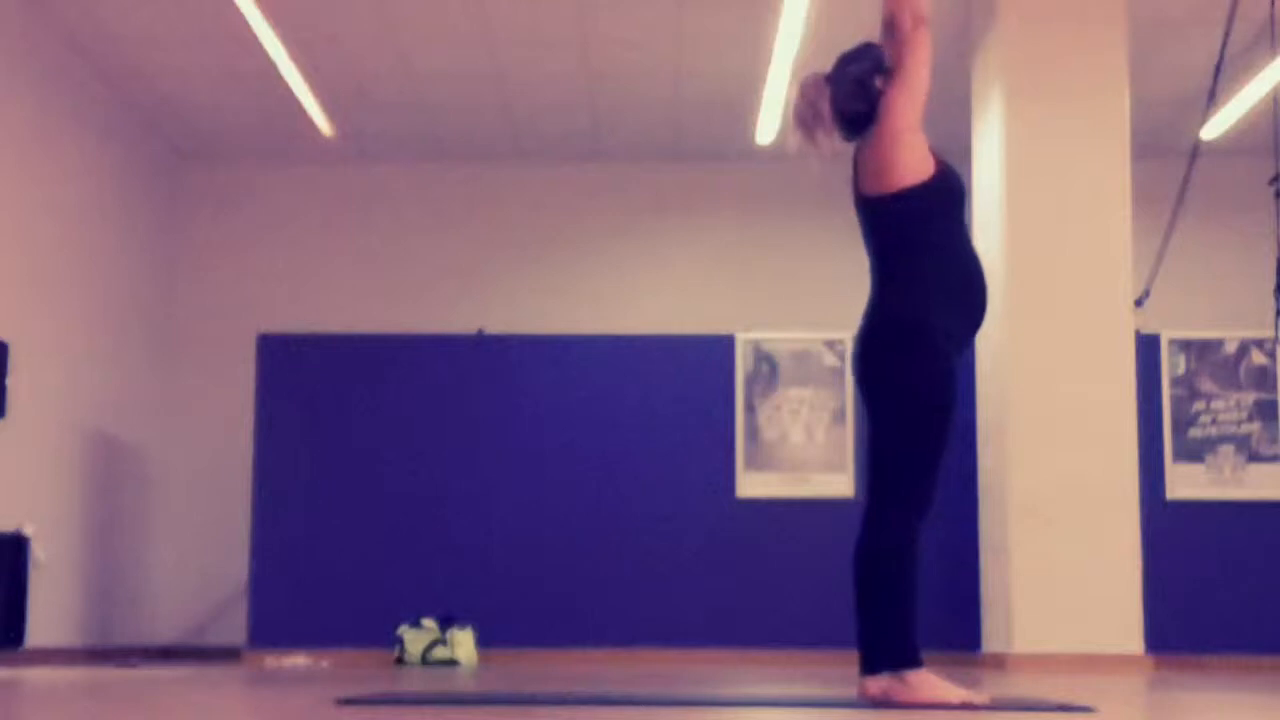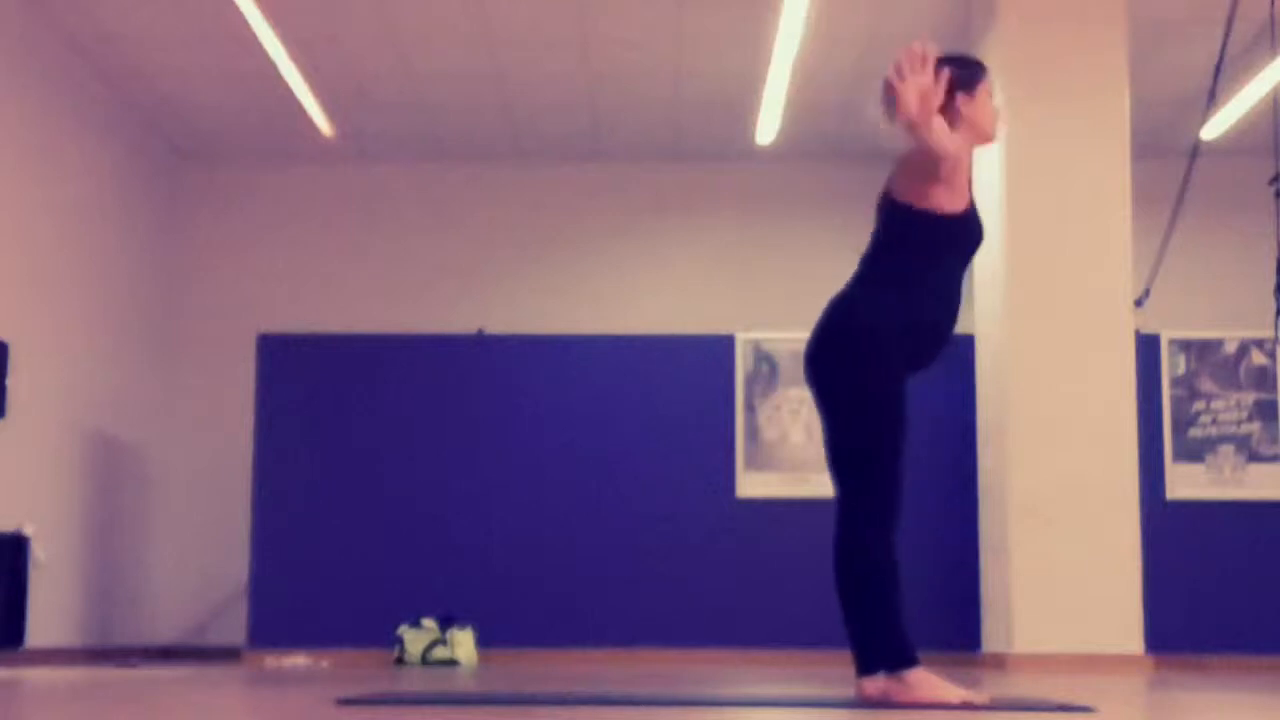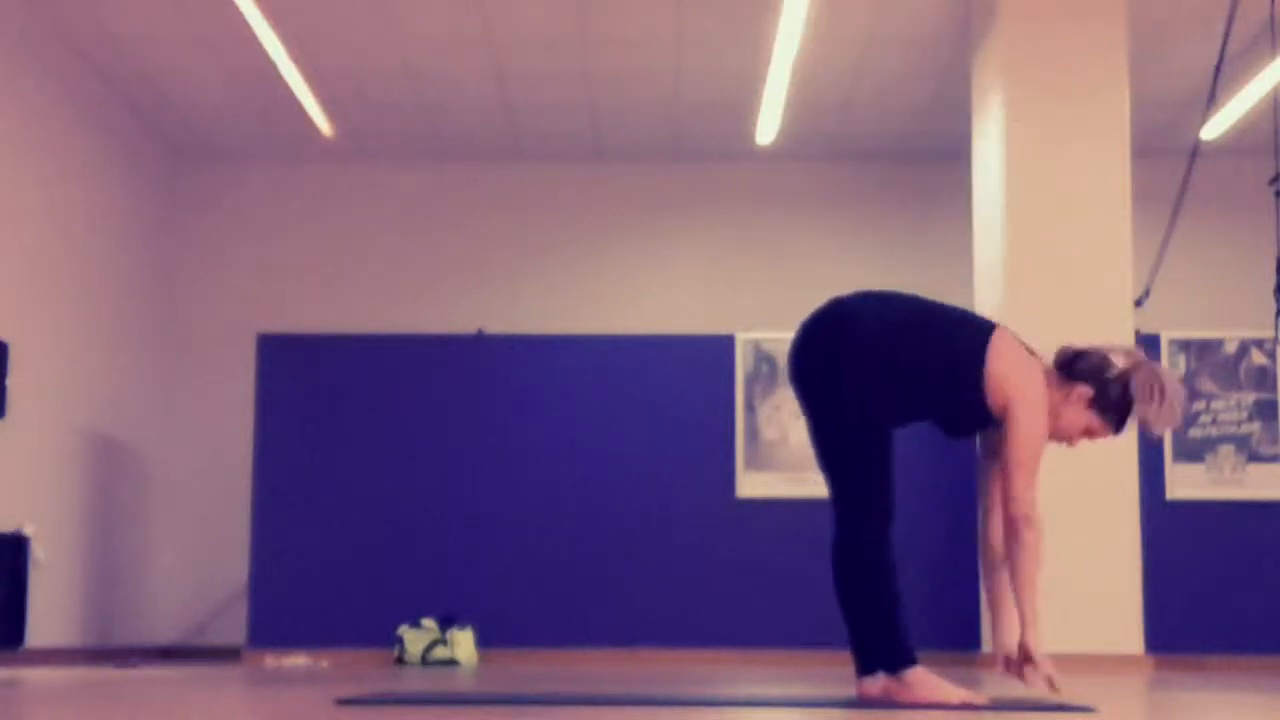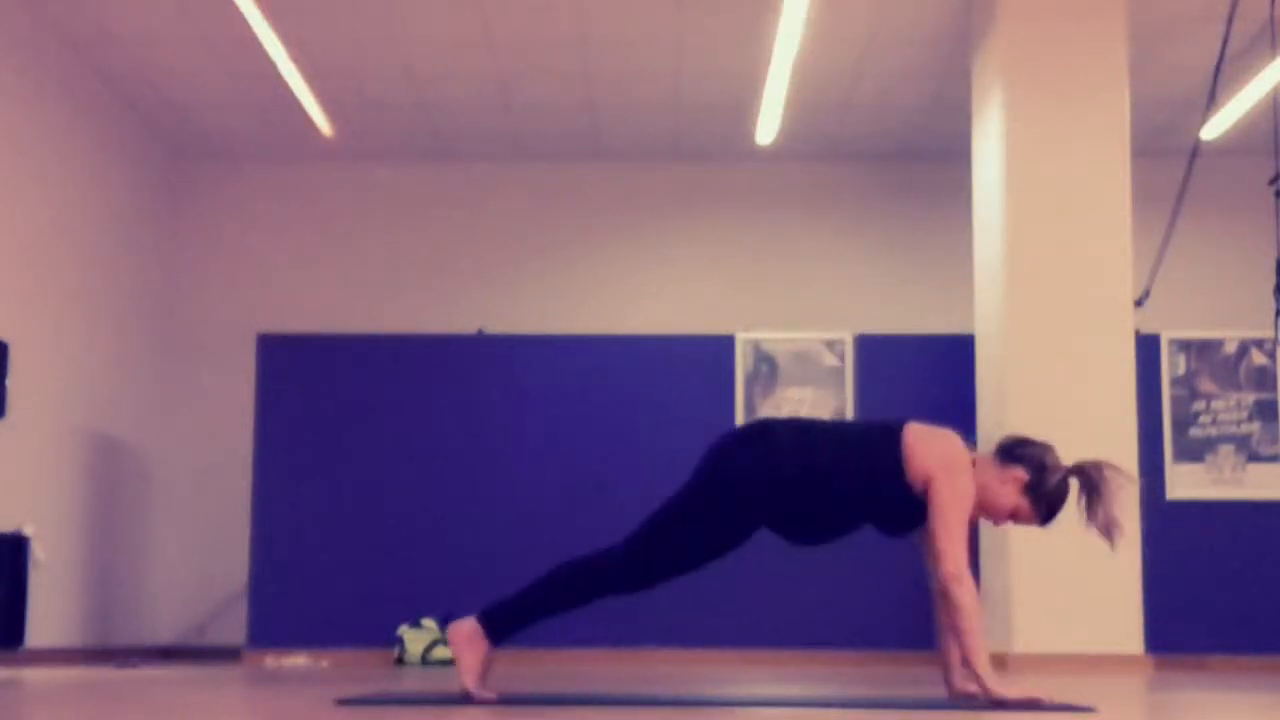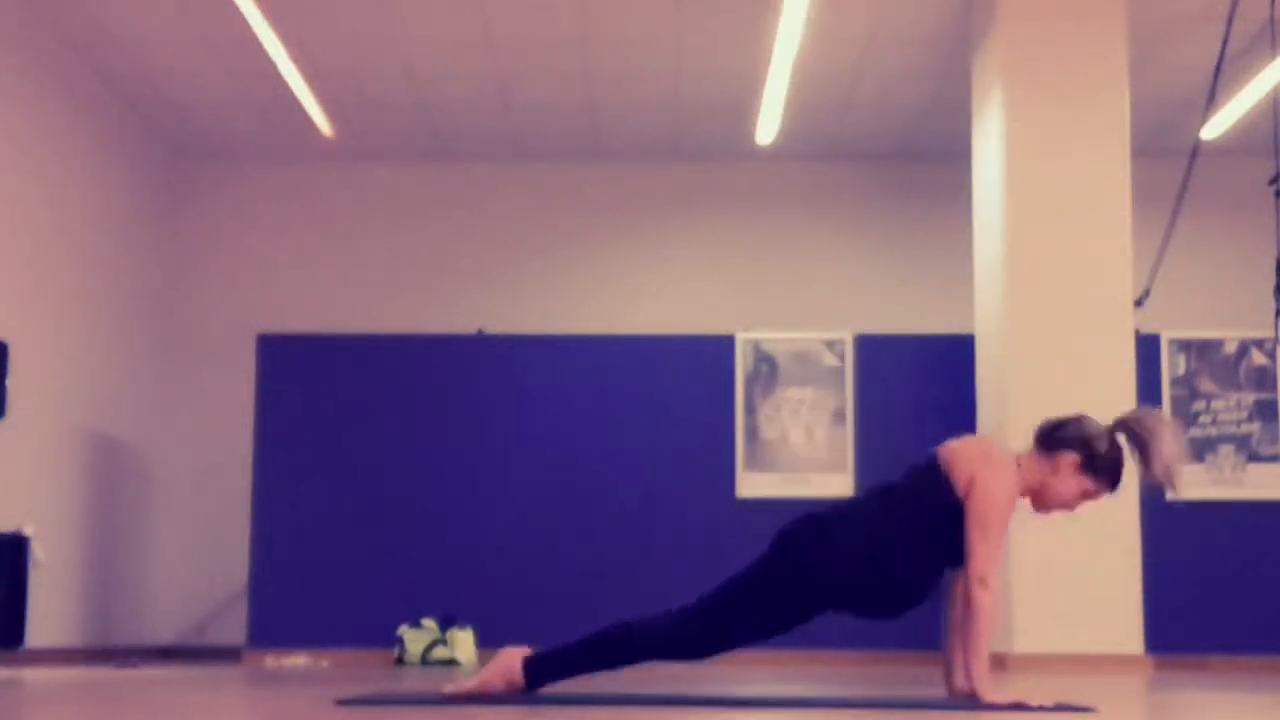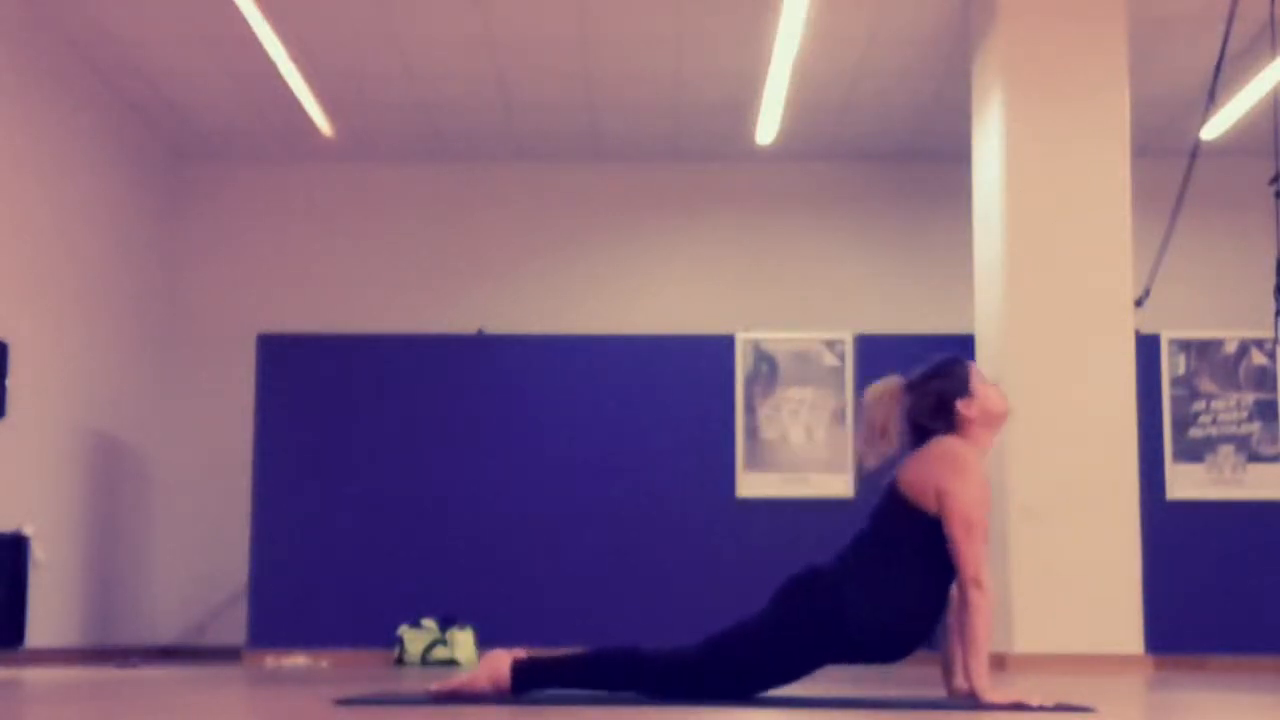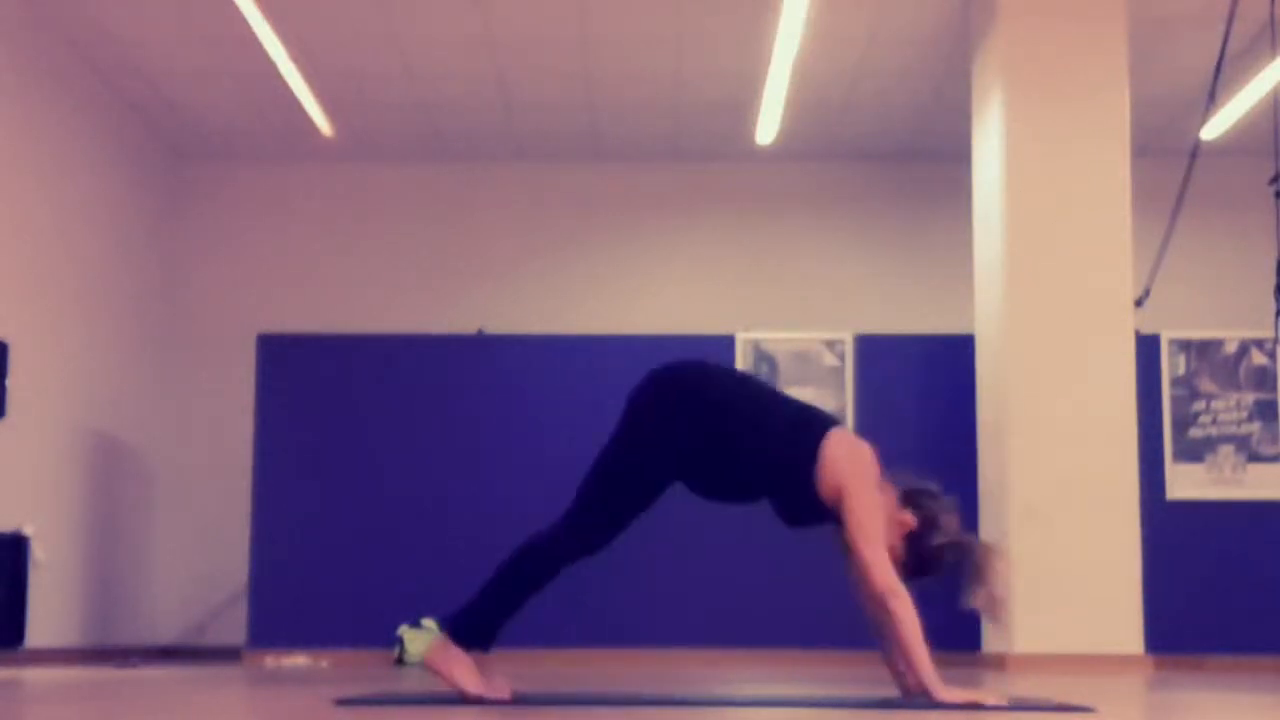
dt=0.3s
person 1, frame 1
left shoulder: (893, 154)
right shoulder: (891, 144)
left hip: (909, 350)
right hip: (911, 349)
left knee: (895, 509)
right knee: (899, 508)
left ankle: (883, 667)
right ankle: (898, 670)
person 1, frame 2
left shoulder: (932, 165)
right shoulder: (939, 165)
right elbow: (942, 146)
left hip: (857, 350)
right hip: (859, 352)
left knee: (866, 509)
right knee: (868, 507)
left ankle: (879, 666)
right ankle: (894, 669)
person 1, frame 3
left shoulder: (1015, 393)
right shoulder: (1031, 397)
left elbow: (996, 520)
right elbow: (1023, 518)
left wrist: (1011, 624)
right wrist: (1027, 633)
left hip: (839, 346)
right hip: (834, 352)
left knee: (862, 519)
right knee: (867, 522)
left ankle: (876, 670)
right ankle: (896, 671)
person 1, frame 4
left shoulder: (947, 470)
right shoulder: (950, 469)
left elbow: (947, 583)
right elbow: (954, 580)
left wrist: (958, 671)
right wrist: (986, 677)
left hip: (761, 468)
right hip: (754, 476)
left knee: (630, 566)
right knee: (632, 566)
left ankle: (482, 630)
right ankle: (479, 630)
person 1, frame 5
left shoulder: (988, 474)
right shoulder: (993, 469)
left elbow: (966, 581)
right elbow: (978, 581)
left wrist: (956, 673)
right wrist: (977, 683)
left hip: (823, 556)
right hip: (821, 559)
left knee: (688, 632)
right knee: (689, 635)
left ankle: (535, 664)
right ankle: (531, 668)
person 1, frame 6
left shoulder: (939, 461)
right shoulder: (957, 463)
left elbow: (947, 578)
right elbow: (973, 580)
left wrist: (957, 676)
right wrist: (981, 684)
left hip: (831, 614)
right hip: (829, 616)
left knee: (680, 670)
right knee: (680, 677)
left ankle: (519, 665)
right ankle: (515, 670)
person 1, frame 7
left shoulder: (859, 479)
right shoulder: (859, 488)
left elbow: (878, 593)
right elbow: (886, 592)
left wrist: (908, 674)
right wrist: (933, 687)
left hip: (692, 409)
right hip: (679, 412)
left knee: (579, 536)
right knee: (580, 532)
right ankle: (453, 640)
